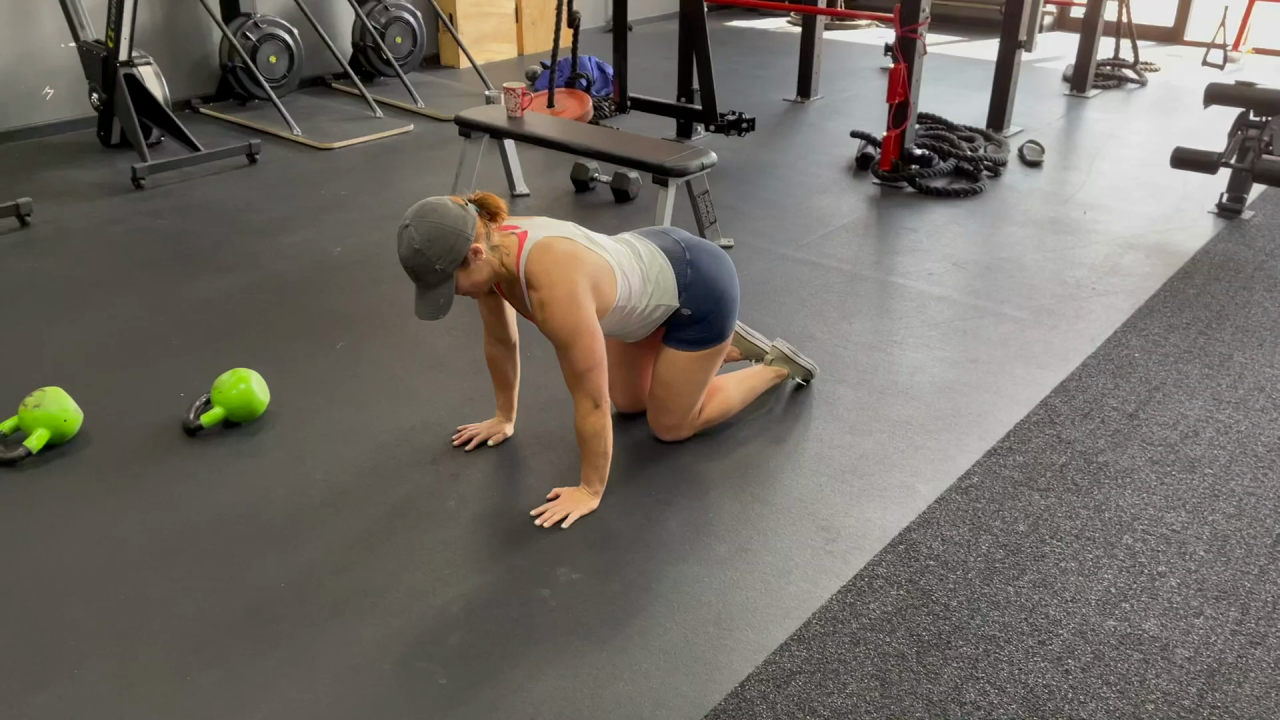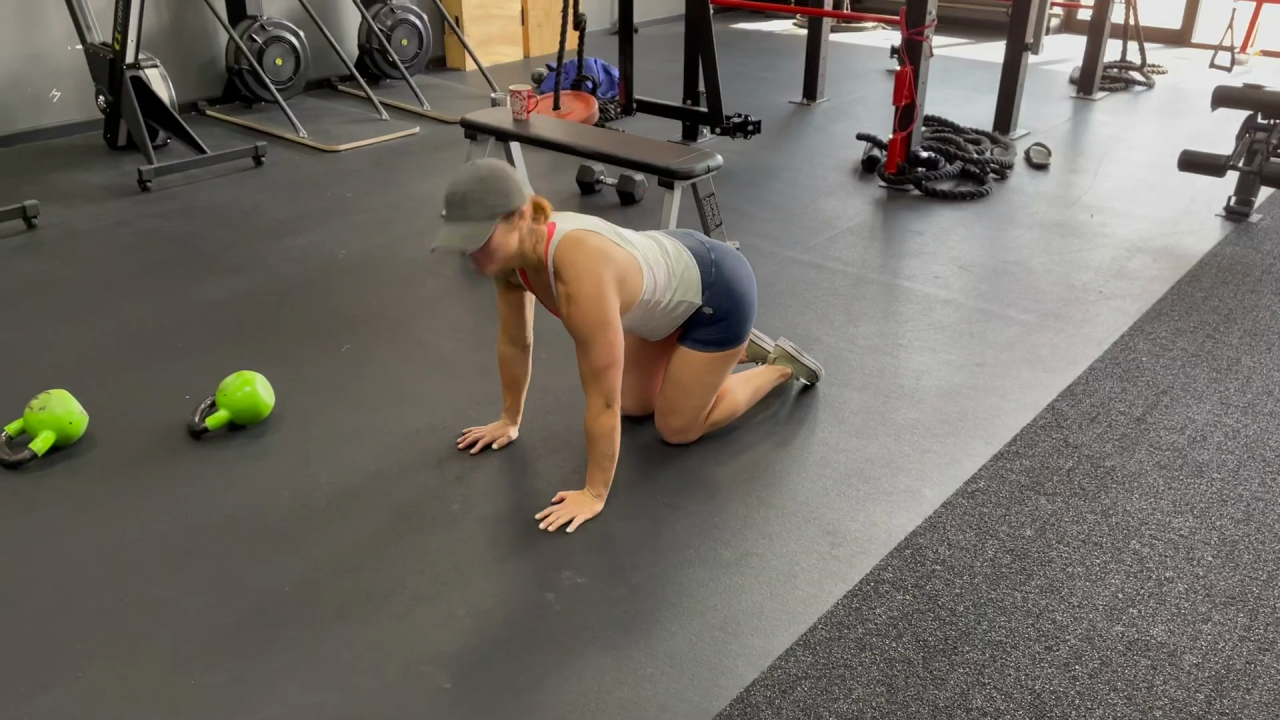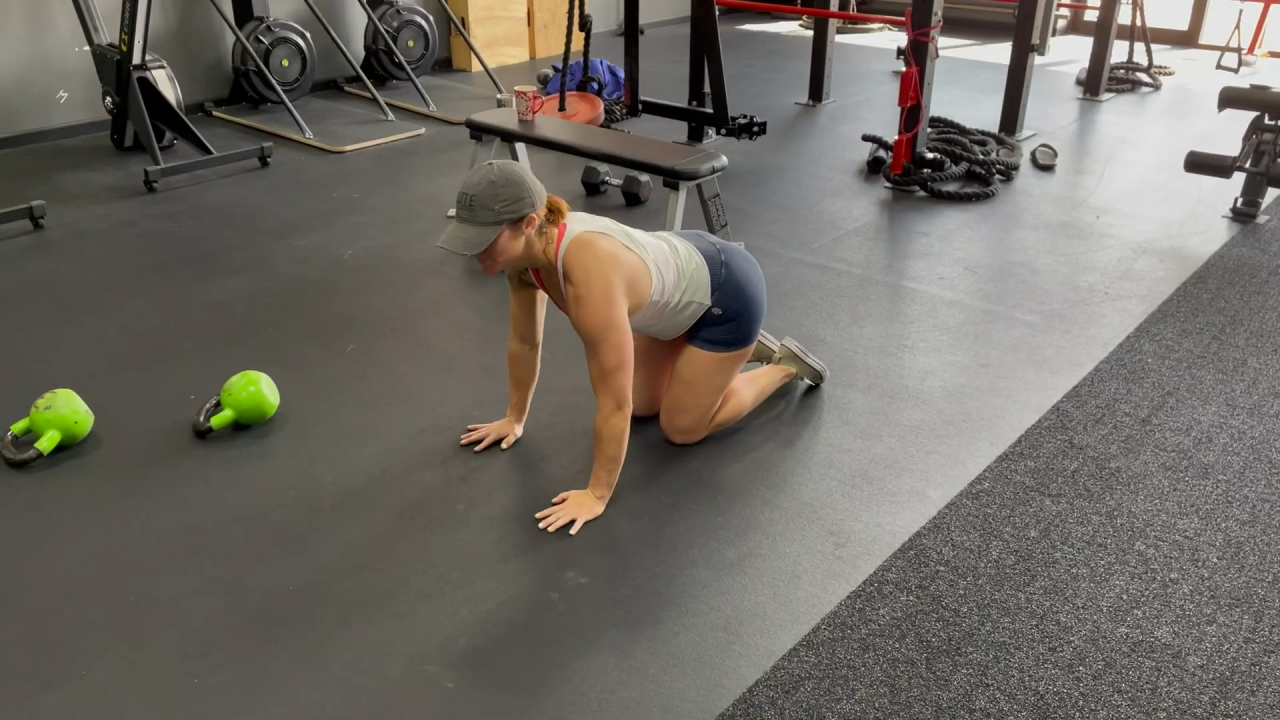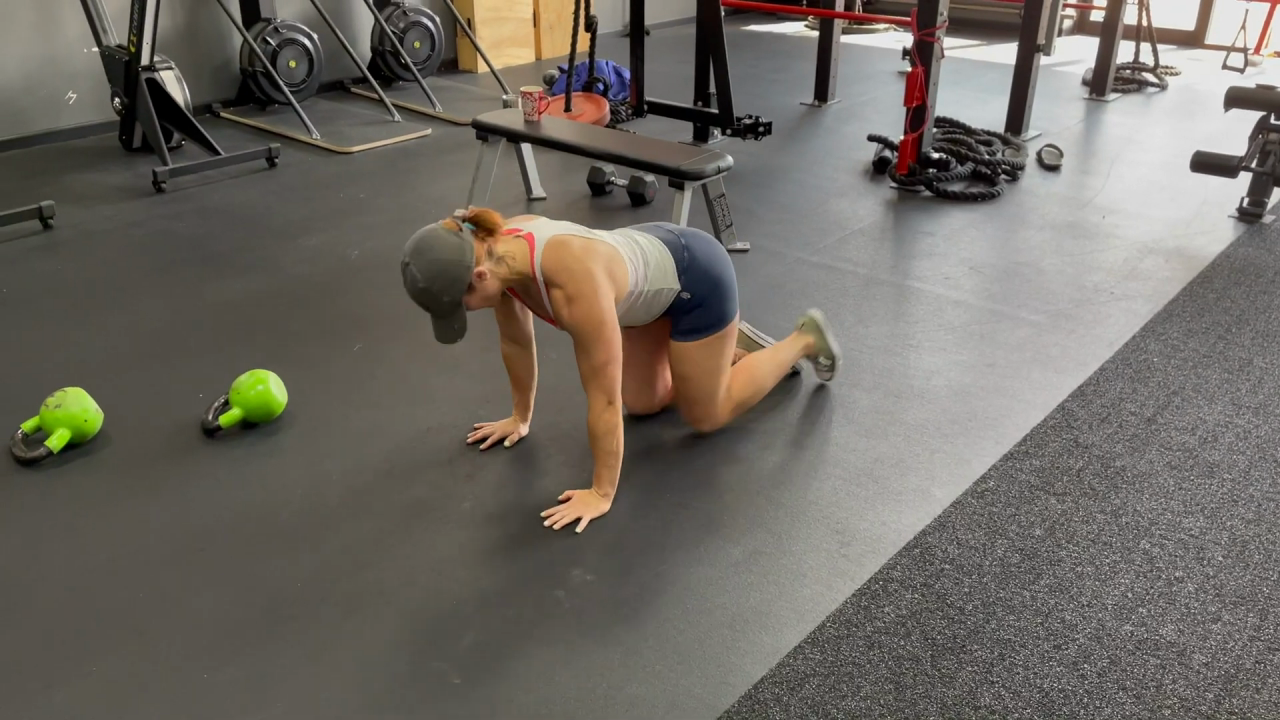
dt=0.5s
person 1, frame 1
left shoulder: (554, 288)
right shoulder: (490, 247)
left elbow: (591, 401)
right elbow: (500, 342)
left wrist: (590, 490)
right wrist: (505, 417)
left hip: (699, 287)
right hip: (652, 259)
left knee: (669, 426)
right knee: (629, 402)
left ankle: (777, 366)
right ankle: (727, 345)
person 1, frame 2
left shoulder: (582, 276)
right shoulder: (509, 252)
left elbow: (603, 403)
right elbow: (514, 342)
left wrist: (593, 495)
right wrist: (507, 422)
left hip: (717, 293)
right hip: (673, 270)
left knee: (675, 428)
right knee: (636, 405)
left ankle: (781, 366)
right ankle: (740, 350)
person 1, frame 3
left shoulder: (591, 280)
right shoulder: (525, 247)
left elbow: (613, 403)
right elbow: (524, 340)
left wrist: (597, 495)
right wrist: (514, 418)
left hip: (728, 293)
right hip: (685, 268)
left knee: (681, 428)
right knee: (643, 405)
left ankle: (785, 367)
right ankle: (749, 347)
person 1, frame 4
left shoulder: (575, 284)
right shoulder: (490, 254)
left elbow: (603, 397)
right elbow: (516, 340)
left wrist: (602, 493)
right wrist: (520, 417)
left hip: (695, 275)
right hip: (647, 259)
left knee: (706, 416)
right knee: (642, 401)
left ankle: (803, 340)
right ankle: (732, 347)
